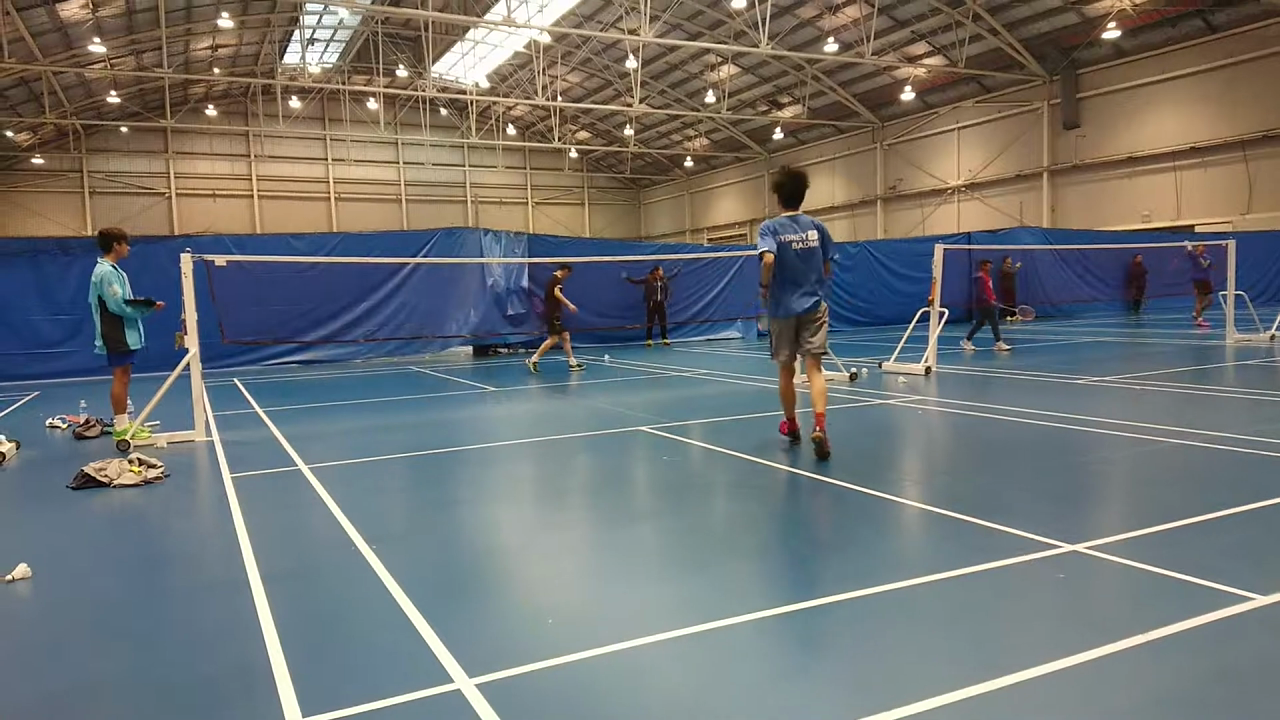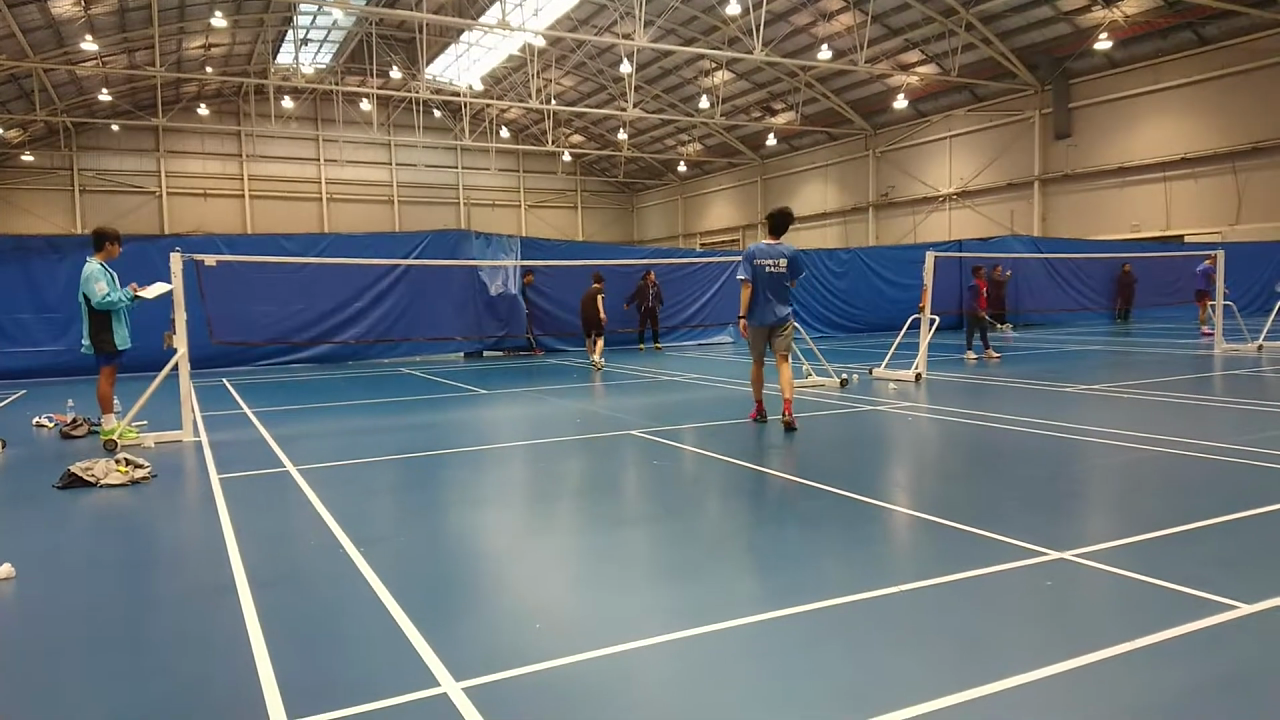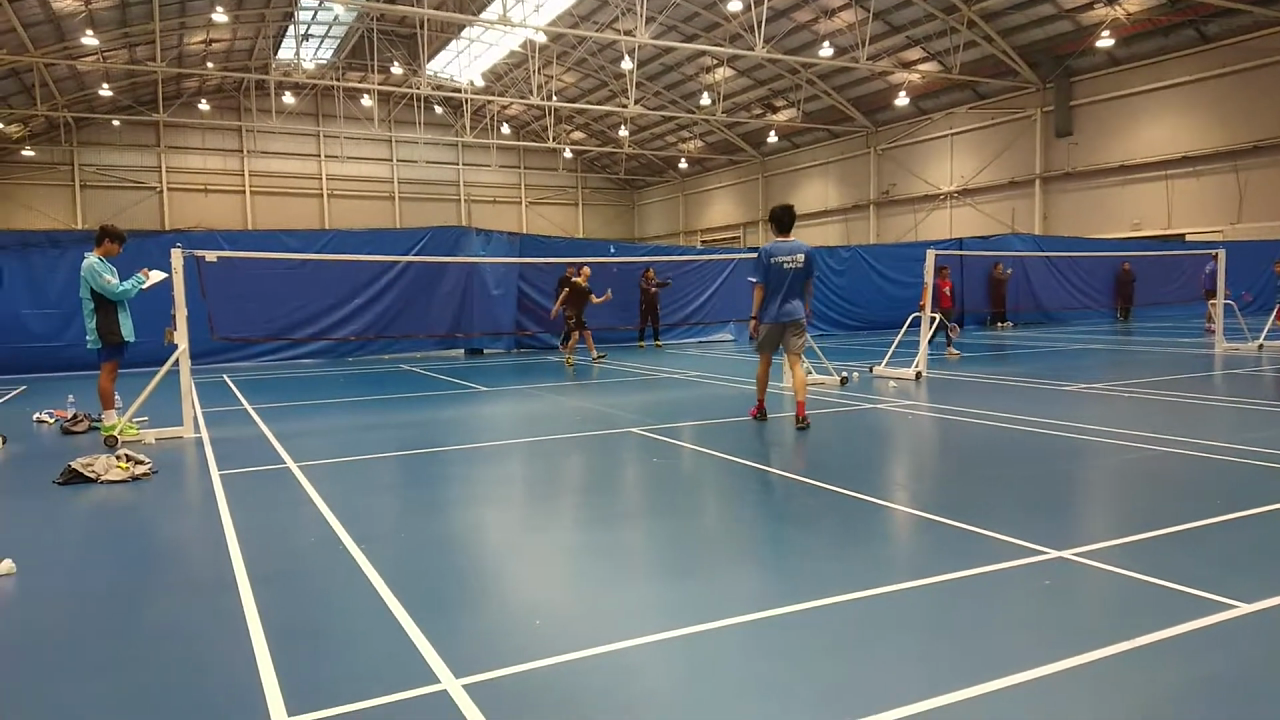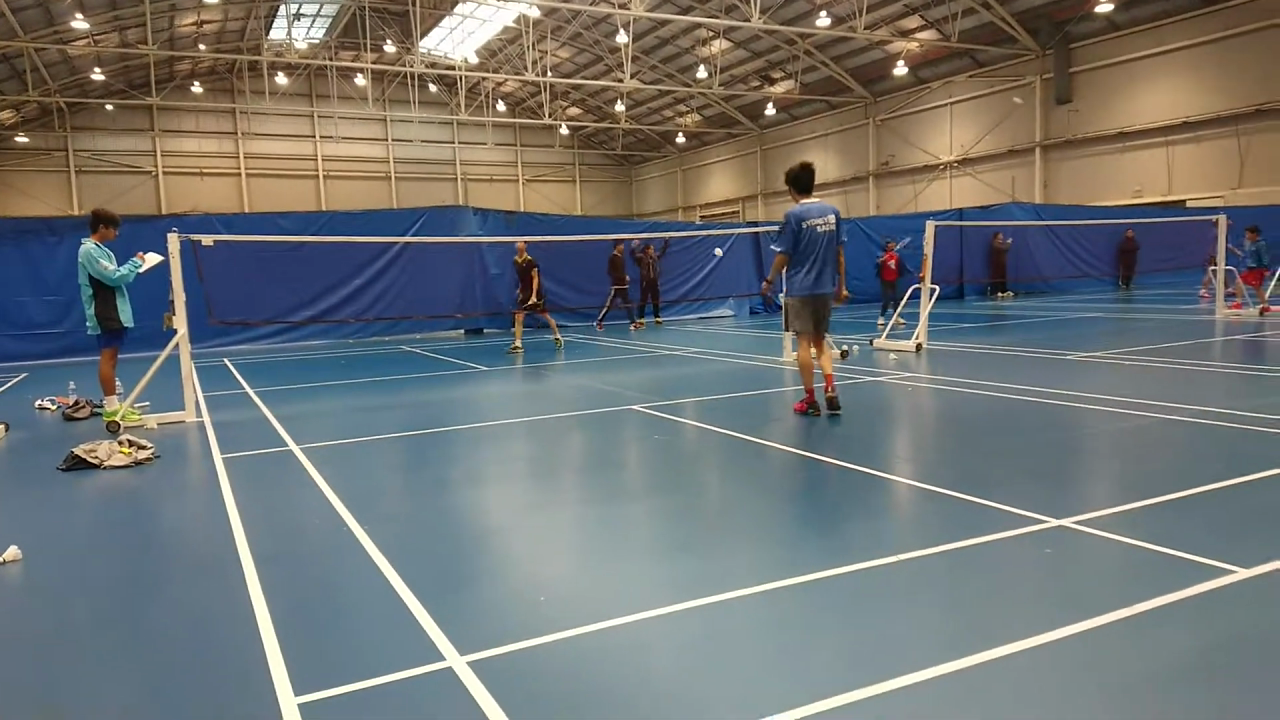
dt=1s
person 1, frame 1
left shoulder: (769, 227)
right shoulder: (817, 227)
left elbow: (768, 260)
right elbow: (827, 268)
left wrist: (764, 286)
left hip: (783, 310)
right hip: (813, 308)
left knee: (786, 370)
right knee: (814, 369)
left ankle: (791, 425)
right ankle: (819, 427)
person 1, frame 2
left shoulder: (751, 252)
right shoulder: (792, 253)
left elbow: (746, 286)
left wrist: (742, 316)
left hip: (757, 318)
right hip: (782, 317)
left knee: (757, 362)
right knee: (783, 363)
left ankle: (759, 409)
right ankle: (787, 411)
person 1, frame 3
left shoulder: (767, 251)
right shoulder: (805, 250)
left elbow: (760, 287)
right elbow: (808, 285)
left wrist: (753, 316)
right wrist: (806, 307)
left hip: (771, 316)
right hip: (796, 315)
left knee: (765, 361)
right knee: (796, 361)
left ankle: (760, 407)
right ankle: (801, 413)
person 1, frame 4
left shoulder: (794, 215)
right shoulder: (832, 212)
left elbow: (783, 256)
right elbow: (839, 253)
left wrist: (769, 281)
right wrist: (841, 285)
left hip: (800, 289)
right hip: (825, 288)
left knee: (804, 343)
right knee: (820, 341)
left ankle: (811, 400)
right ankle: (830, 388)
person 2, frame 1
left shoulder: (112, 270)
right shoulder: (106, 272)
right elbow: (118, 306)
left wrist: (141, 303)
right wrist: (147, 308)
left hip: (124, 333)
right hip: (117, 335)
left knee: (124, 377)
right knee: (120, 378)
left ankle: (124, 422)
right ankle: (121, 427)
person 2, frame 2
left shoulder: (102, 269)
right shoulder: (94, 270)
right elbow: (101, 301)
left wrist: (131, 294)
right wrist: (126, 293)
left hip: (113, 333)
right hip: (105, 334)
left knee: (110, 377)
right knee: (106, 377)
left ankle: (110, 422)
right ankle: (108, 426)
person 2, frame 3
left shoulder: (101, 264)
right shoulder: (93, 265)
left elbow: (114, 292)
right elbow: (116, 292)
left wrist: (136, 284)
right wrist: (139, 278)
left hip: (113, 327)
right hip: (107, 329)
left knee: (111, 373)
right knee: (108, 373)
left ankle: (112, 419)
right ankle: (109, 423)
person 2, frame 4
left shoulder: (98, 250)
right shoulder: (90, 251)
left elbow: (111, 277)
right elbow: (113, 277)
left wrist: (133, 268)
right wrist: (135, 262)
left hip: (112, 312)
right hip: (105, 314)
left knee: (111, 358)
right knee: (108, 358)
left ankle: (113, 404)
right ankle: (111, 408)
